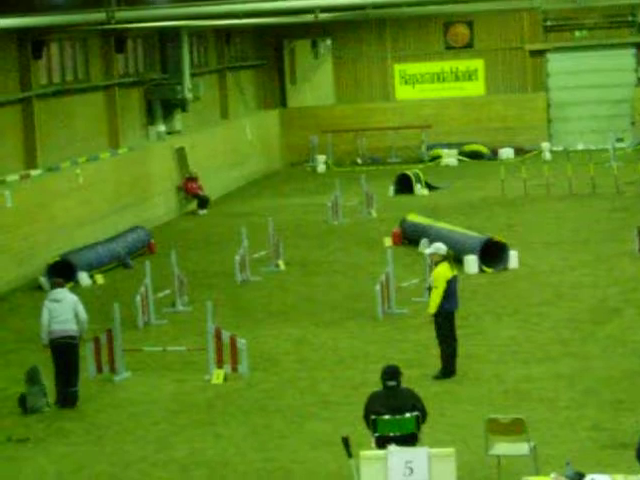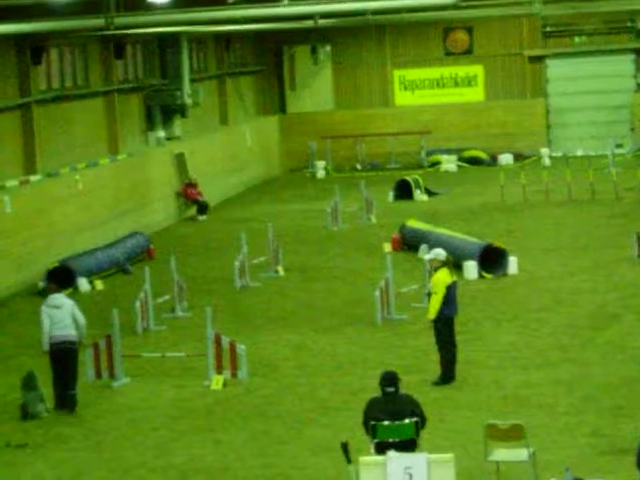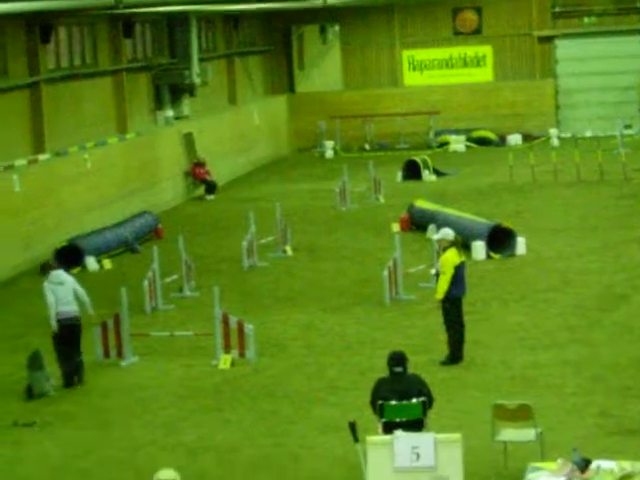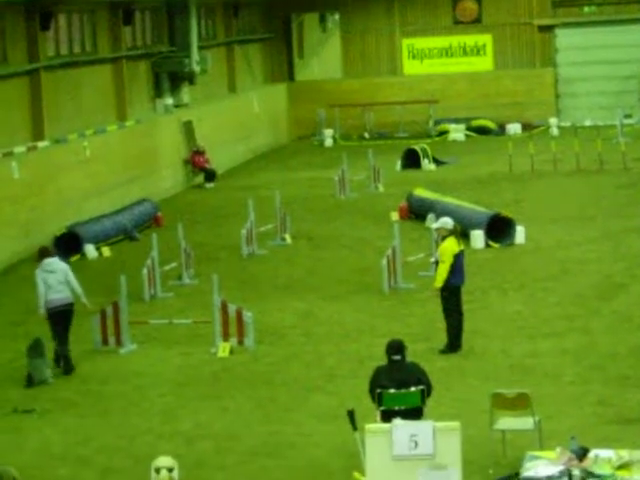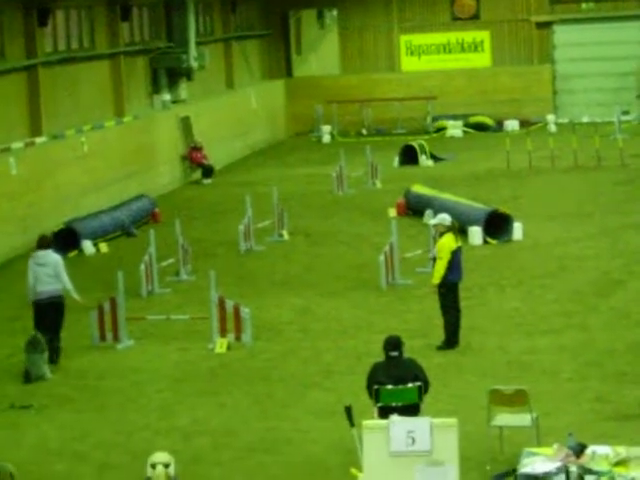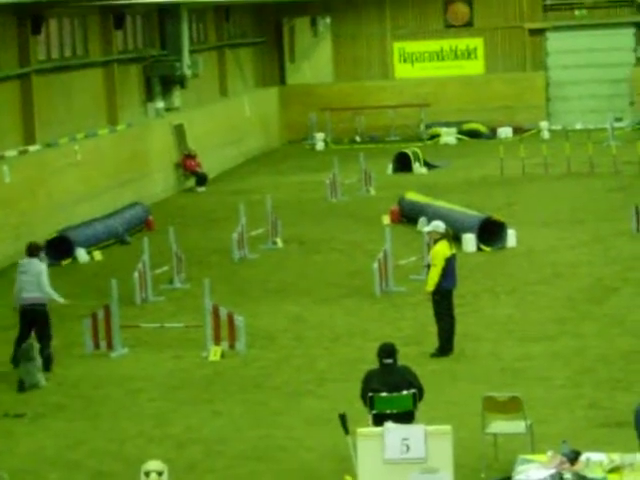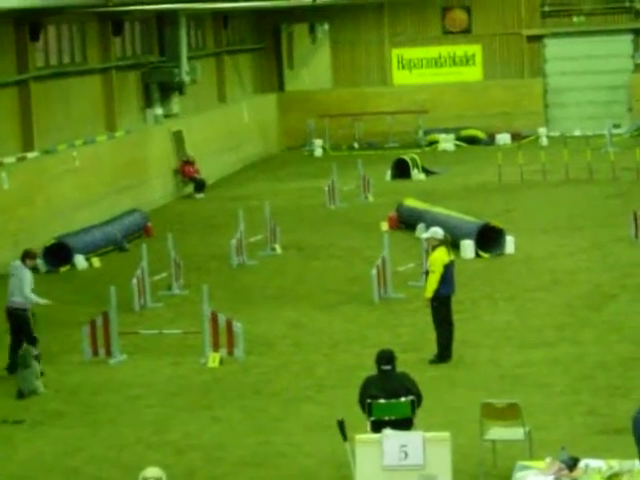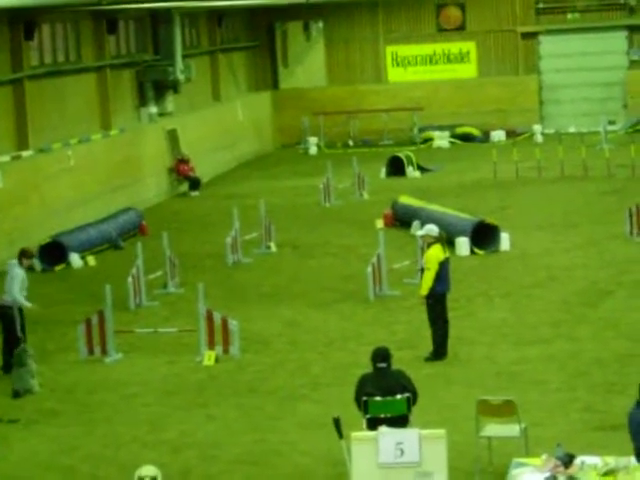
dt=0.3s
person 1, frame 1
left shoulder: (439, 271)
right shoulder: (449, 266)
left elbow: (437, 292)
left wrist: (431, 310)
left hip: (442, 309)
right hip: (450, 307)
left knee: (444, 340)
right knee: (450, 338)
left ankle: (446, 370)
right ankle: (451, 368)
person 1, frame 2
left shoulder: (439, 277)
right shoulder: (449, 272)
left elbow: (436, 298)
left wrist: (431, 316)
left hip: (441, 315)
right hip: (450, 313)
left knee: (443, 346)
right knee: (450, 344)
left ankle: (446, 376)
right ankle: (450, 374)
person 1, frame 3
left shoulder: (447, 257)
right shoulder: (457, 252)
left elbow: (445, 278)
left wrist: (439, 296)
left hip: (450, 295)
right hip: (458, 293)
left knee: (451, 325)
right knee: (458, 324)
left ankle: (454, 356)
right ankle: (458, 354)
person 1, frame 4
left shoulder: (446, 246)
right shoulder: (456, 241)
left elbow: (444, 267)
left wrist: (438, 284)
left hip: (449, 284)
right hip: (457, 282)
left knee: (450, 314)
right knee: (456, 312)
left ankle: (452, 345)
right ankle: (456, 342)
person 1, frame 5
left shoulder: (444, 242)
right shoulder: (454, 237)
left elbow: (441, 263)
left wrist: (435, 280)
left hip: (446, 280)
right hip: (454, 278)
left knee: (448, 310)
right knee: (454, 309)
left ankle: (450, 341)
right ankle: (454, 339)
person 1, frame 6
left shoulder: (438, 249)
right shoulder: (448, 245)
left elbow: (435, 270)
left wrist: (429, 287)
left hip: (440, 287)
right hip: (448, 285)
left knee: (442, 318)
right knee: (448, 316)
left ankle: (444, 349)
right ankle: (448, 346)
person 1, frame 7
left shoulder: (437, 256)
right shoulder: (446, 251)
left elbow: (434, 277)
left wrist: (428, 294)
left hip: (439, 294)
right hip: (447, 292)
left knee: (440, 325)
right knee: (447, 323)
left ankle: (442, 355)
right ankle: (447, 353)
person 1, frame 8
left shoulder: (432, 253)
right shoulder: (442, 248)
left elbow: (429, 274)
left wrist: (423, 291)
left hip: (434, 291)
right hip: (442, 289)
left knee: (436, 322)
right knee: (442, 320)
left ankle: (438, 353)
right ankle: (442, 350)
person 2, frame 1
left shoulder: (48, 301)
right shoulder: (73, 298)
left elbow: (44, 322)
right elbow: (83, 317)
left wrist: (44, 340)
right wrist: (82, 333)
left hip: (55, 337)
right hip: (71, 336)
left knee: (59, 370)
right knee: (72, 370)
left ankle: (61, 399)
right ankle: (71, 400)
person 2, frame 2
left shoulder: (45, 307)
right shoulder: (69, 302)
left elbow: (46, 327)
right elbow: (82, 321)
left wrist: (45, 346)
right wrist: (82, 338)
left hip: (55, 342)
right hip: (71, 341)
left knee: (58, 375)
right knee: (71, 375)
left ankle: (60, 403)
right ankle: (71, 405)
person 2, frame 3
left shoulder: (47, 283)
right shoulder: (69, 278)
left elbow: (51, 303)
right elbow: (82, 294)
left wrist: (53, 323)
right wrist: (90, 309)
left hip: (60, 318)
right hip: (74, 316)
left knee: (62, 351)
right knee: (75, 349)
left ankle: (69, 380)
right ankle: (78, 374)
person 2, frame 4
left shoulder: (40, 270)
right shoulder: (62, 265)
left elbow: (41, 291)
right elbow: (73, 283)
left wrist: (41, 308)
right wrist: (83, 298)
left hip: (52, 306)
right hip: (67, 303)
left knee: (59, 337)
right knee: (63, 334)
left ankle: (68, 366)
right ankle: (58, 360)
person 2, frame 5
left shoulder: (32, 260)
right shoulder: (56, 258)
left elbow: (31, 281)
right elbow: (63, 277)
left wrist: (31, 297)
right wrist: (73, 293)
left hip: (41, 297)
right hip: (57, 296)
left knee: (41, 327)
right knee: (55, 328)
right ankle: (54, 356)
person 2, frame 6
left shoulder: (21, 267)
right shoulder: (41, 266)
left elbow: (17, 288)
right elbow: (45, 287)
left wrist: (17, 303)
right wrist: (57, 298)
left hip: (25, 305)
right hip: (39, 304)
left knee: (23, 334)
right knee: (44, 336)
left ankle: (16, 360)
right ankle: (46, 364)
person 2, frame 7
left shoulder: (15, 269)
right shoulder: (25, 273)
right elbow: (26, 293)
right wrist: (39, 300)
left hip: (11, 308)
right hip: (22, 309)
left knee: (15, 339)
right knee: (31, 339)
left ankle: (12, 367)
person 2, frame 8
left shoulder: (14, 268)
right shoulder: (18, 272)
right elbow: (15, 292)
right wrist: (25, 303)
right hip: (13, 308)
right knee: (19, 339)
